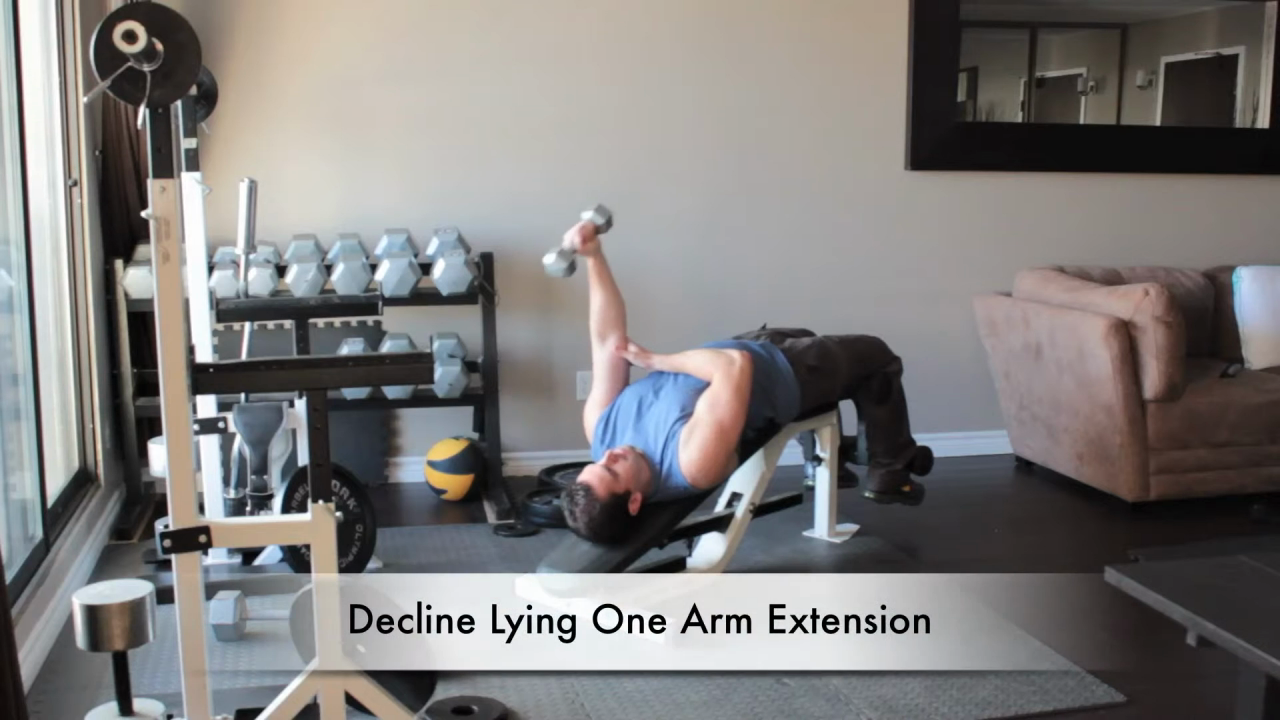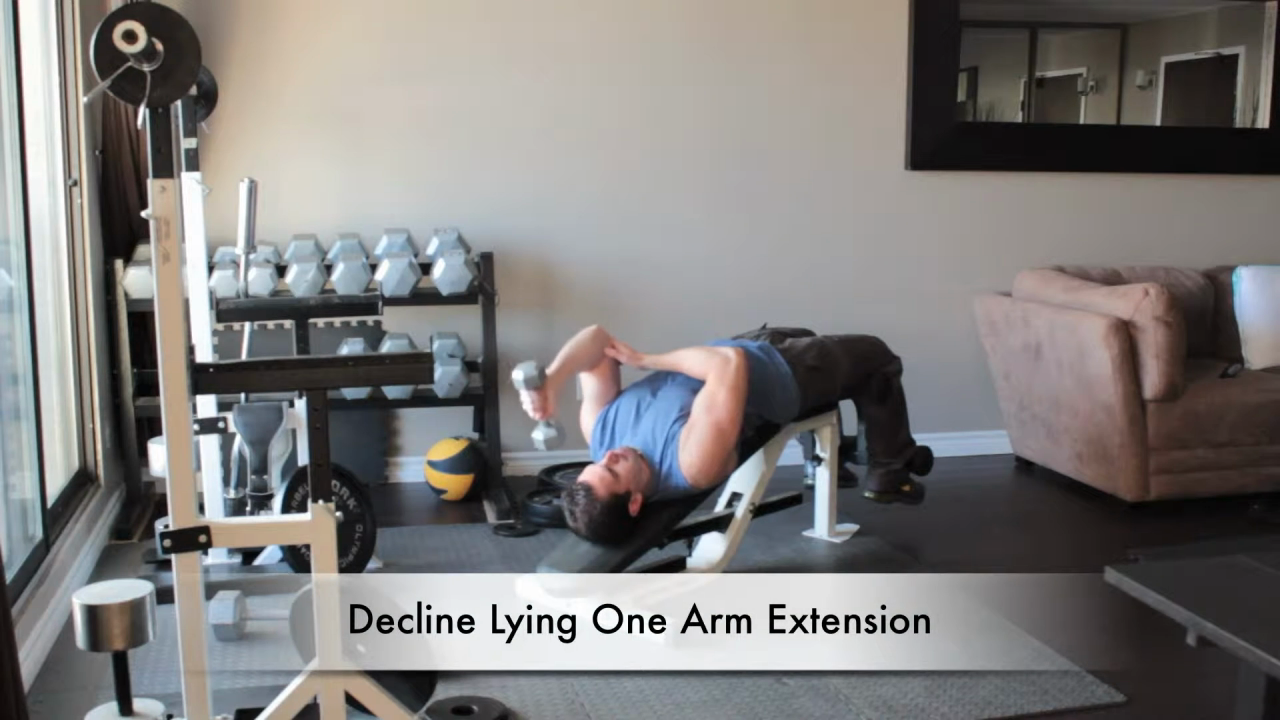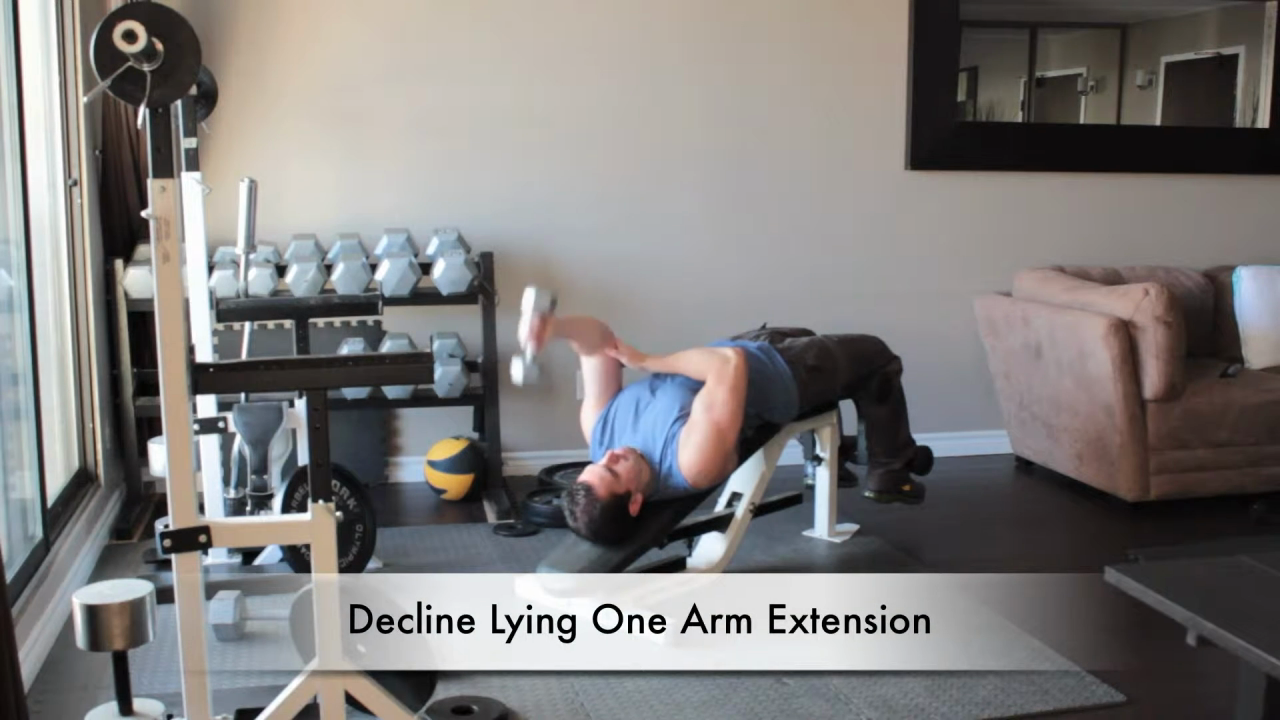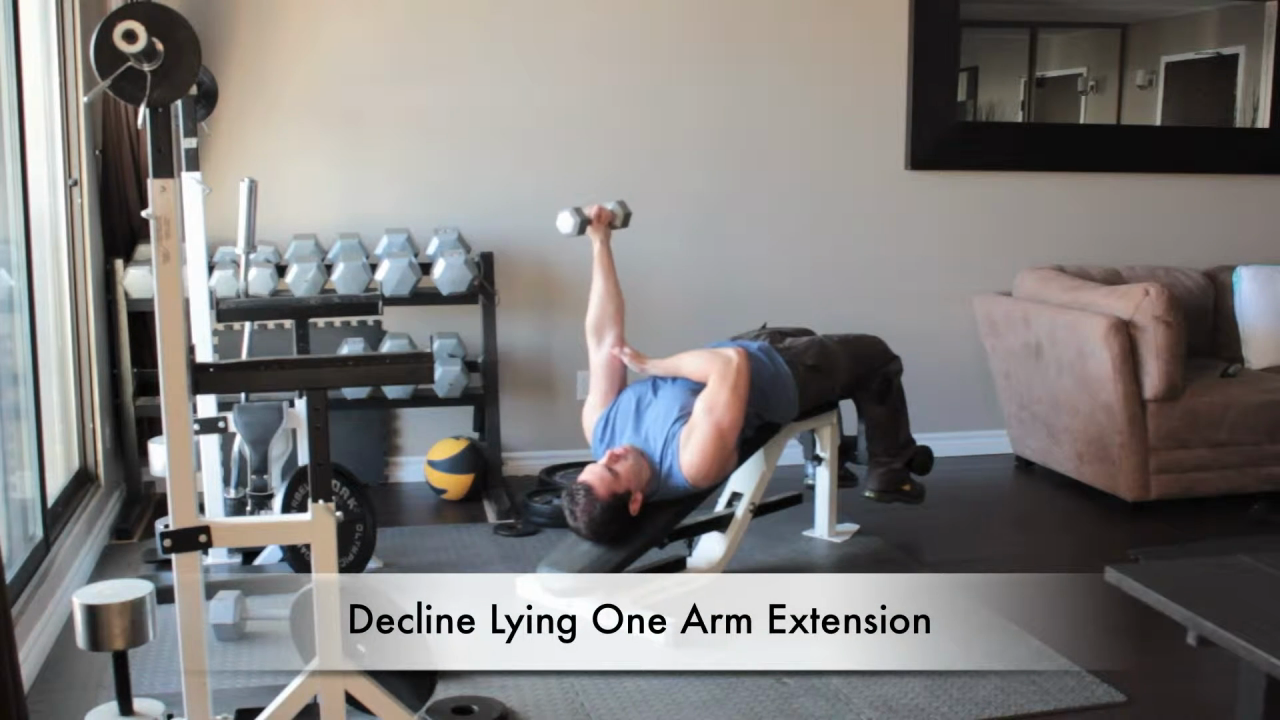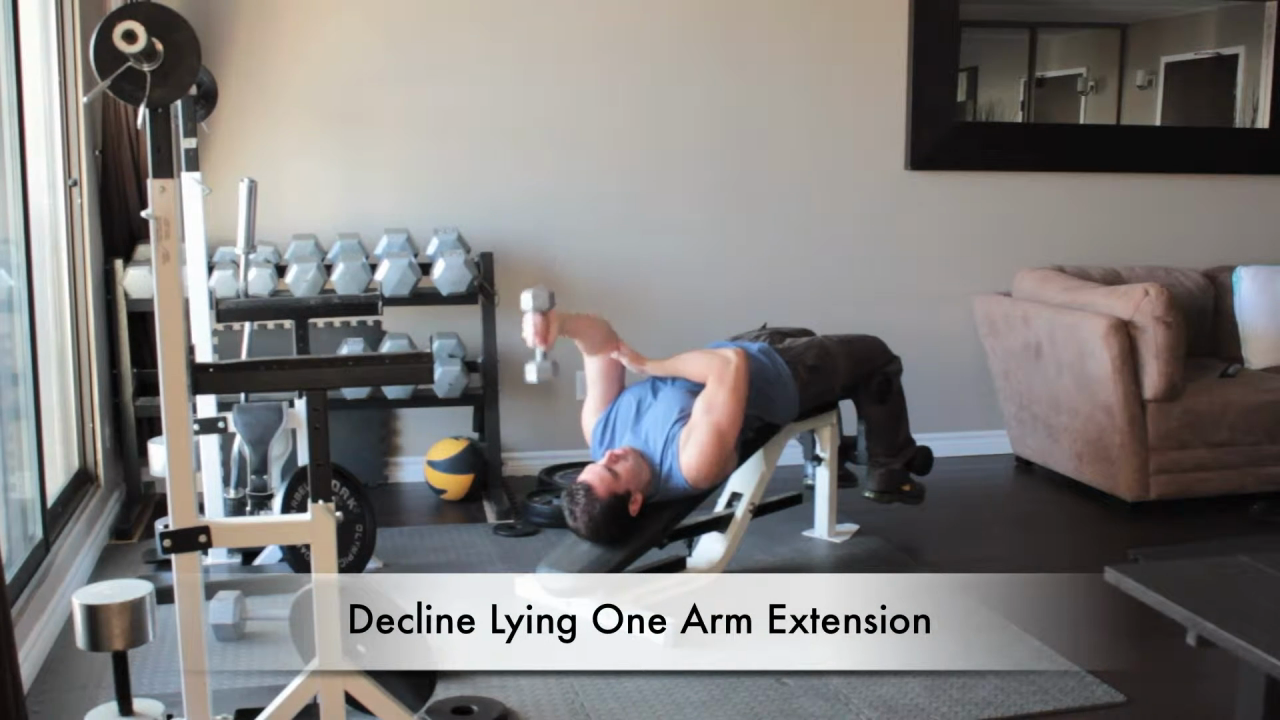
dt=1s
person 1, frame 1
left shoulder: (599, 426)
right shoulder: (692, 464)
left elbow: (607, 340)
right elbow: (734, 366)
left wrist: (593, 256)
right wrist: (656, 360)
left knee: (804, 339)
right knee: (876, 357)
right ankle: (890, 473)
person 1, frame 2
left shoulder: (598, 429)
right shoulder: (693, 464)
left elbow: (596, 337)
right elbow: (729, 363)
left wrist: (548, 381)
right wrist: (644, 359)
left knee: (806, 339)
right knee: (877, 358)
right ankle: (890, 473)
person 1, frame 3
left shoulder: (598, 427)
right shoulder: (692, 466)
left elbow: (598, 335)
right elbow: (729, 366)
left wrist: (549, 326)
right wrist: (646, 361)
left knee: (808, 338)
right knee: (876, 357)
right ankle: (890, 472)
person 1, frame 4
left shoulder: (598, 426)
right shoulder: (692, 464)
left elbow: (605, 339)
right elbow: (732, 364)
left wrist: (600, 243)
right wrist: (651, 364)
left knee: (807, 339)
right knee: (876, 356)
right ankle: (890, 471)
person 1, frame 5
left shoulder: (600, 428)
right shoulder: (691, 466)
left elbow: (602, 343)
right elbow: (730, 365)
left wrist: (556, 320)
right wrist: (650, 365)
left knee: (805, 339)
right knee: (875, 355)
right ankle: (890, 472)
